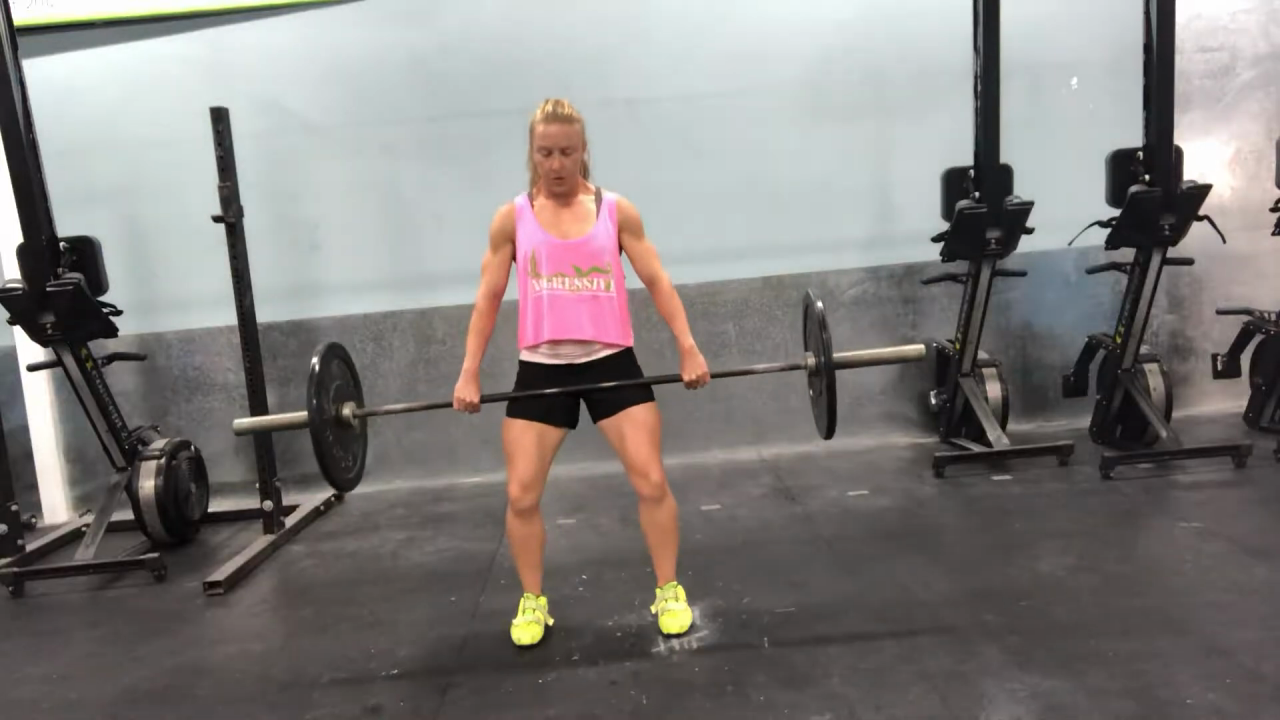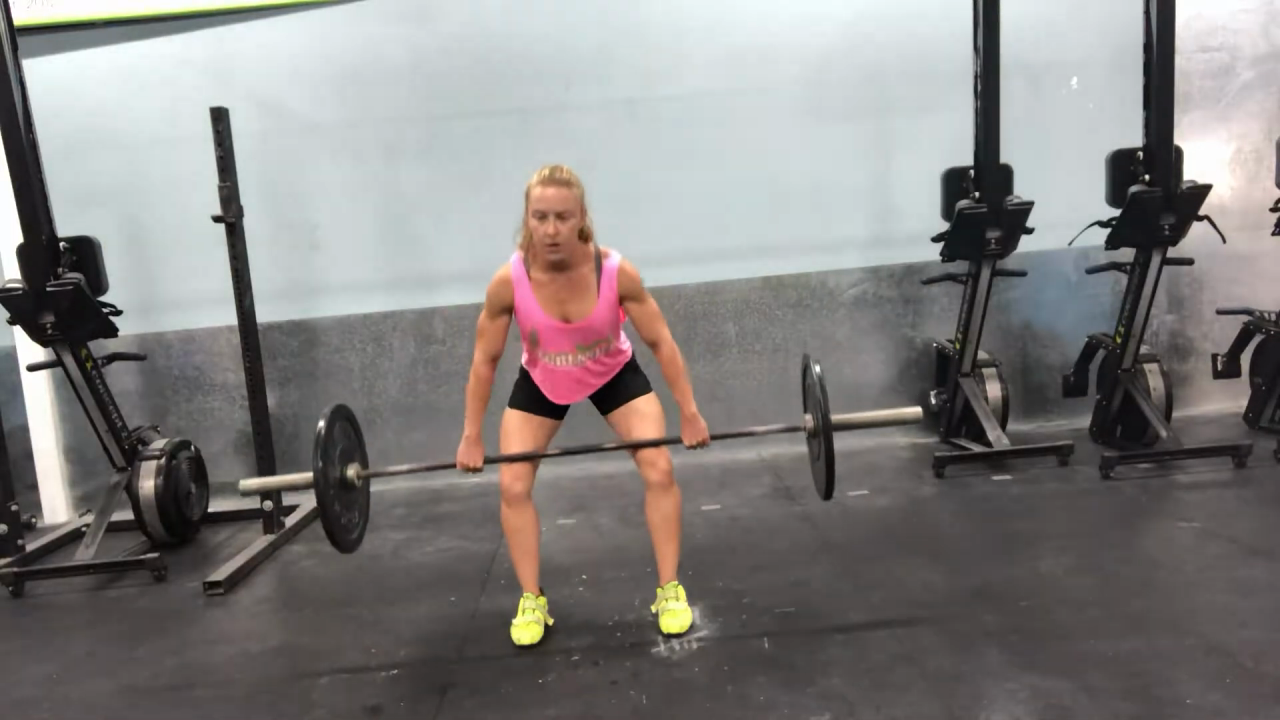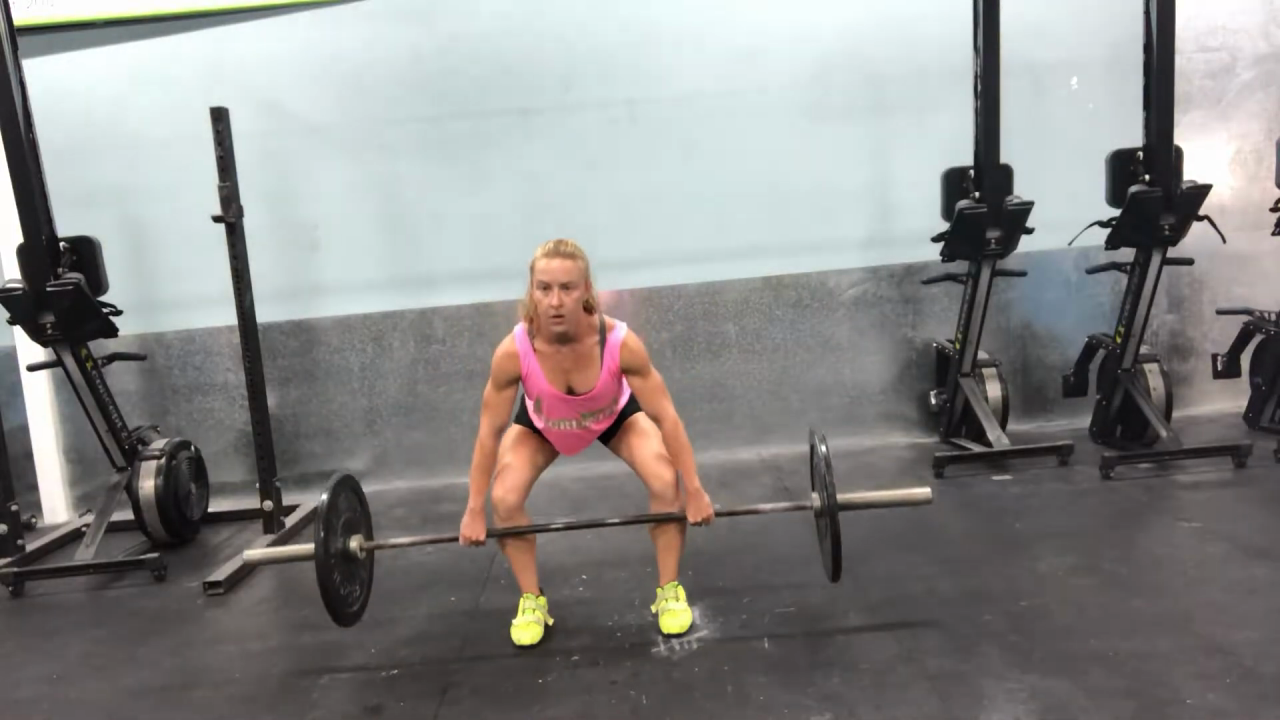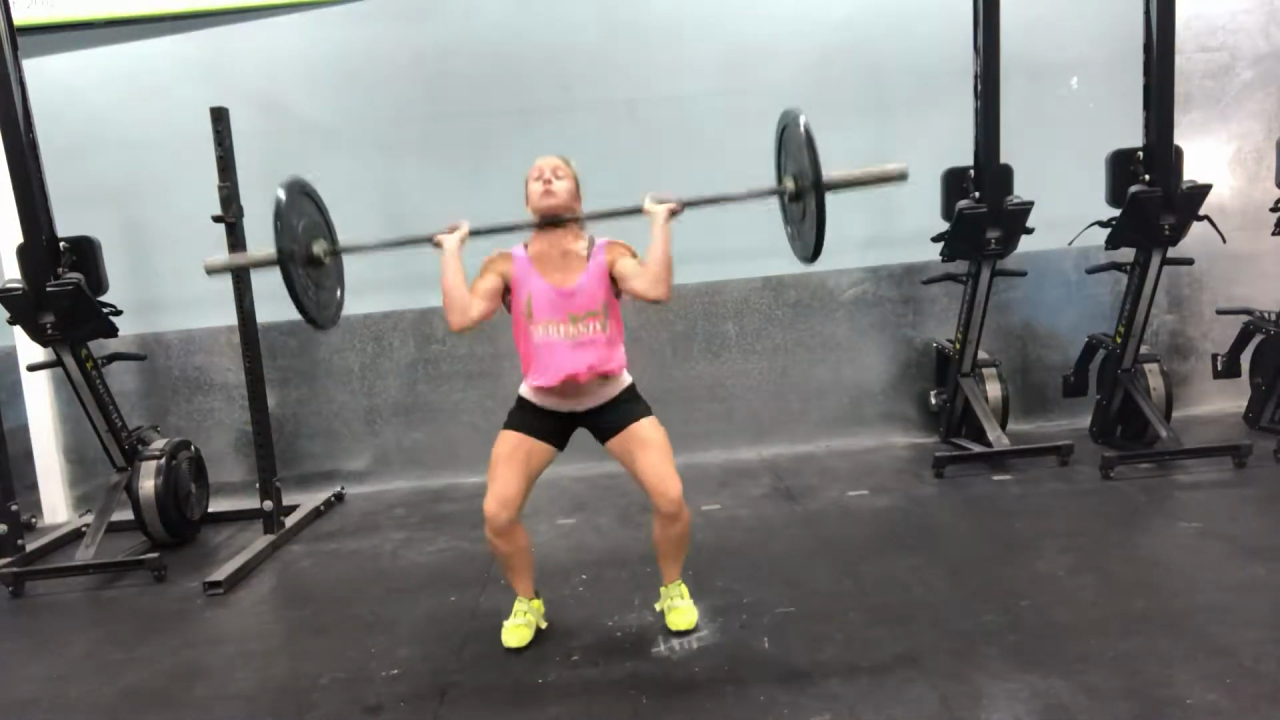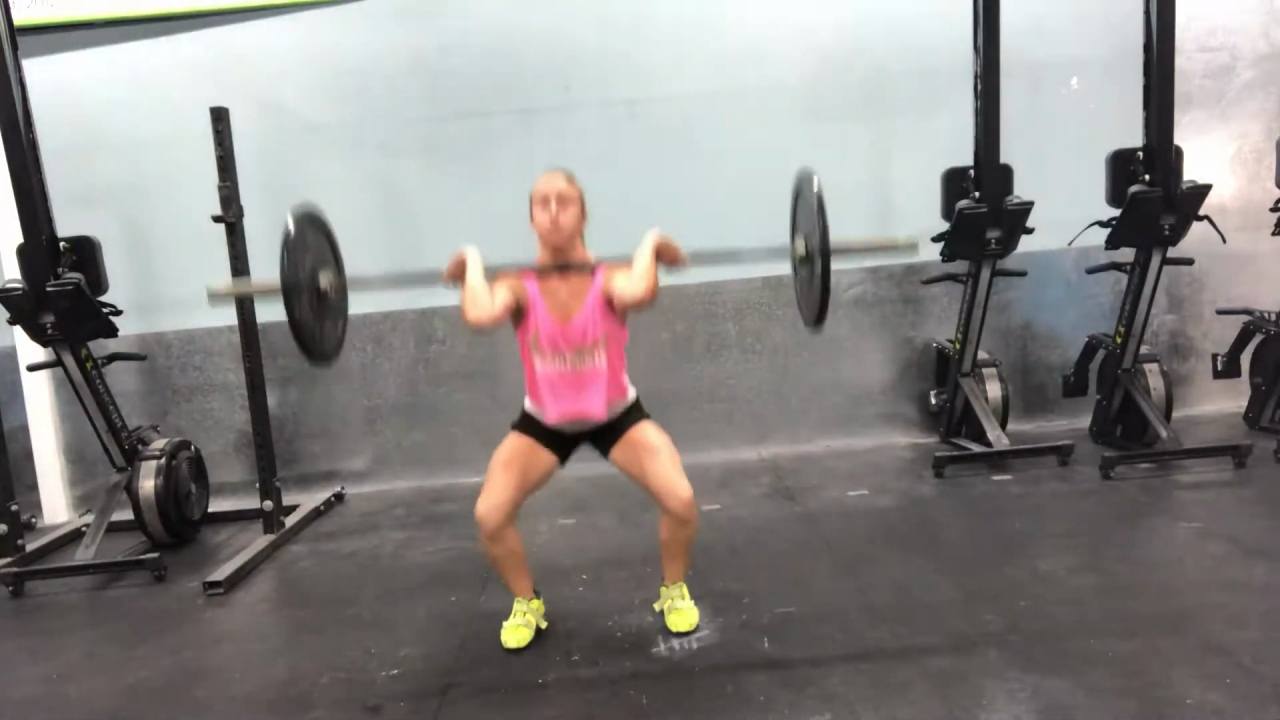
dt=1s
person 1, frame 1
left shoulder: (615, 210)
right shoulder: (512, 217)
left elbow: (656, 281)
right elbow: (488, 298)
left wrist: (688, 348)
right wrist: (469, 371)
left hip: (611, 363)
right hip: (540, 369)
left knee: (651, 483)
right knee: (521, 495)
left ankle: (668, 591)
right ankle: (532, 601)
person 1, frame 2
left shoulder: (617, 272)
right shoulder: (507, 281)
left elbow: (661, 342)
right elbow: (485, 360)
left wrist: (689, 413)
right wrist: (472, 435)
left hip: (615, 375)
right hip: (540, 382)
left knee: (659, 470)
right knee: (513, 485)
left ankle: (669, 590)
right ankle: (532, 601)
person 1, frame 3
left shoulder: (621, 342)
right shoulder: (513, 351)
left elbow: (665, 417)
right elbow: (489, 431)
left wrist: (694, 489)
right wrist: (475, 508)
left hip: (615, 413)
right hip: (541, 423)
left knee: (666, 483)
right knee: (504, 500)
left ankle: (669, 592)
right ankle: (531, 602)
person 1, frame 4
left shoulder: (606, 254)
right shoulder: (508, 264)
left elbow: (654, 290)
right elbow: (461, 318)
left wrist: (659, 223)
right wrist: (451, 250)
left hip: (611, 397)
right hip: (539, 405)
left knee: (670, 499)
right knee: (498, 514)
left ankle: (674, 590)
right ankle: (527, 602)
person 1, frame 5
left shoulder: (608, 278)
right shoulder: (520, 285)
left elbow: (638, 295)
right elbow: (478, 315)
left wrist: (649, 248)
right wrist: (474, 264)
left hip: (615, 412)
right hip: (544, 419)
left knee: (679, 499)
right knee: (491, 515)
left ankle: (674, 594)
right ankle: (525, 605)
